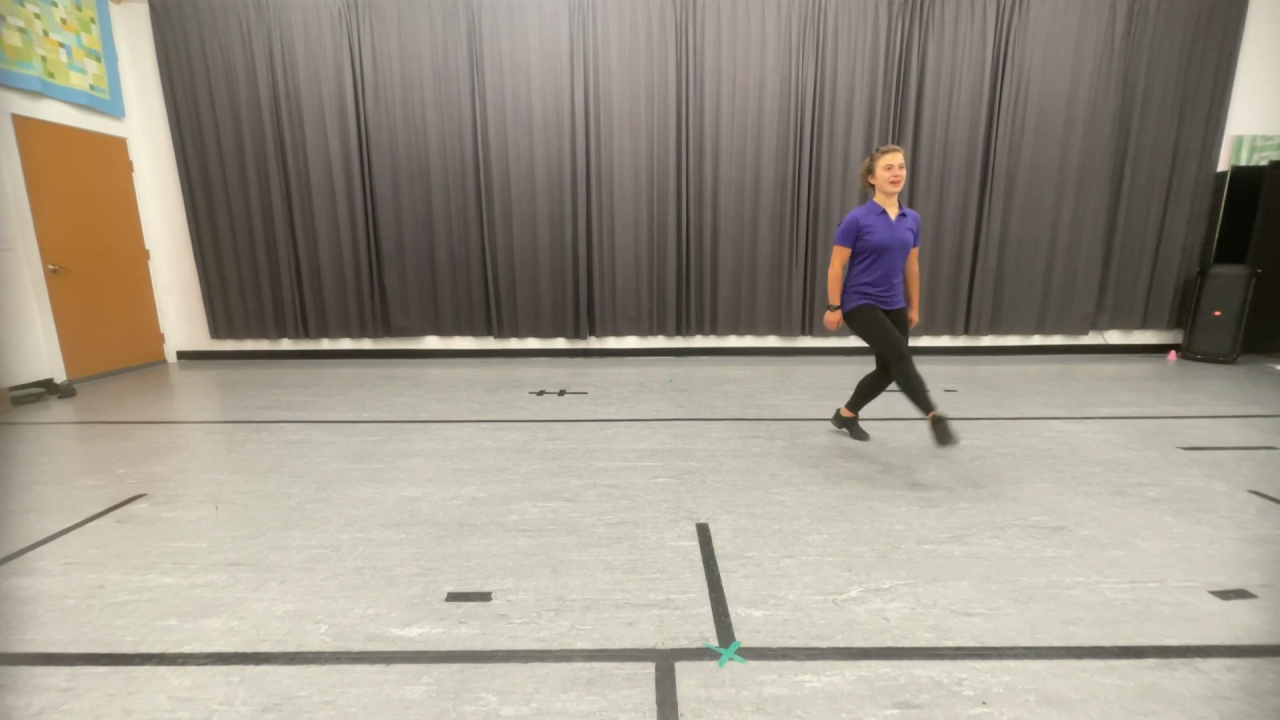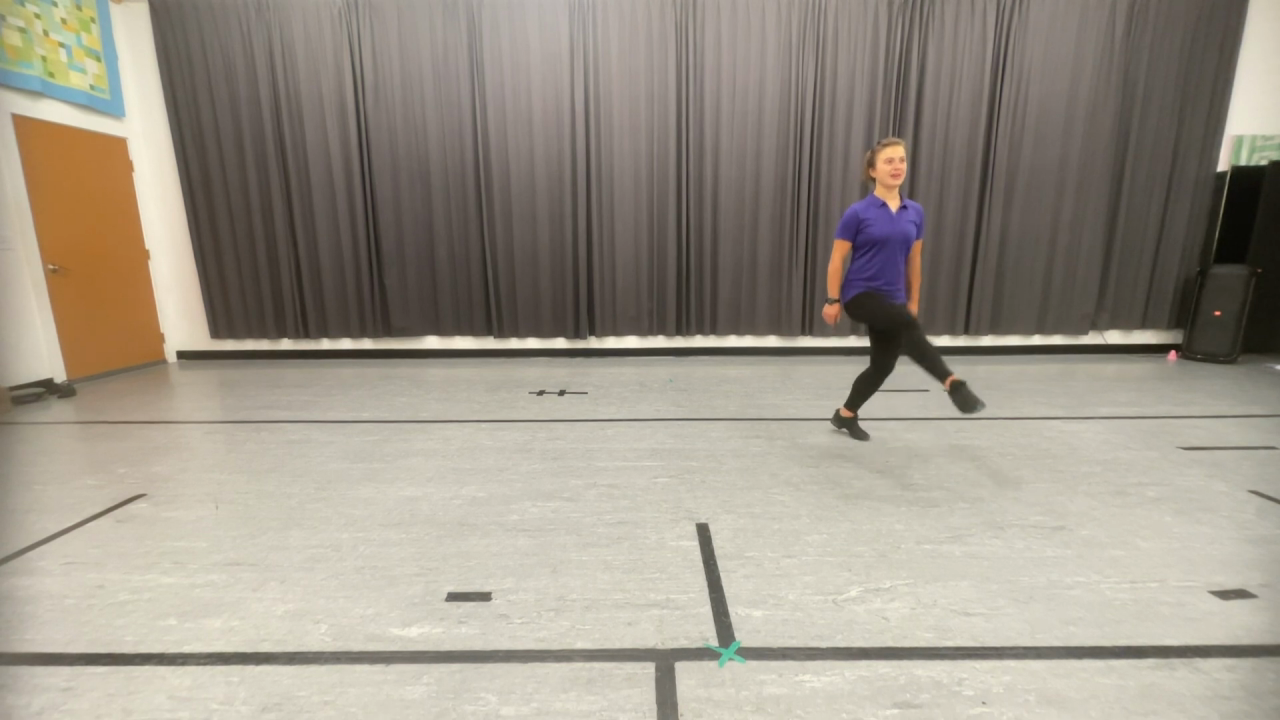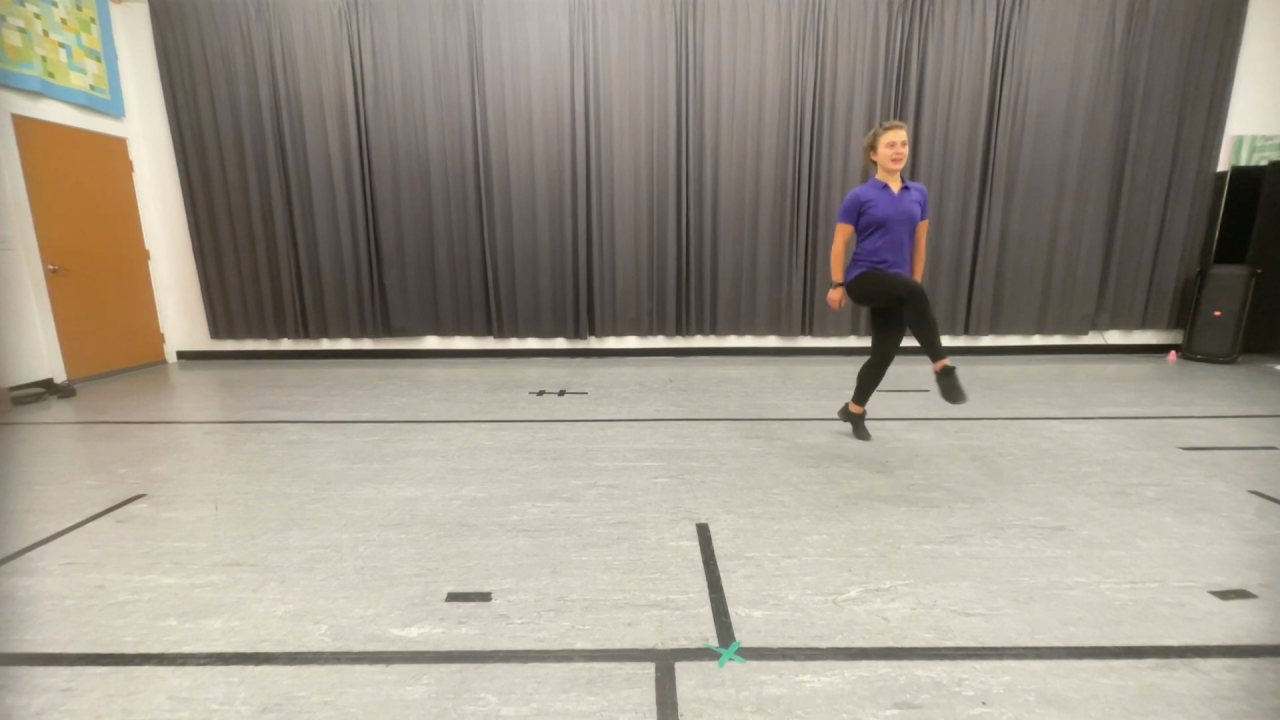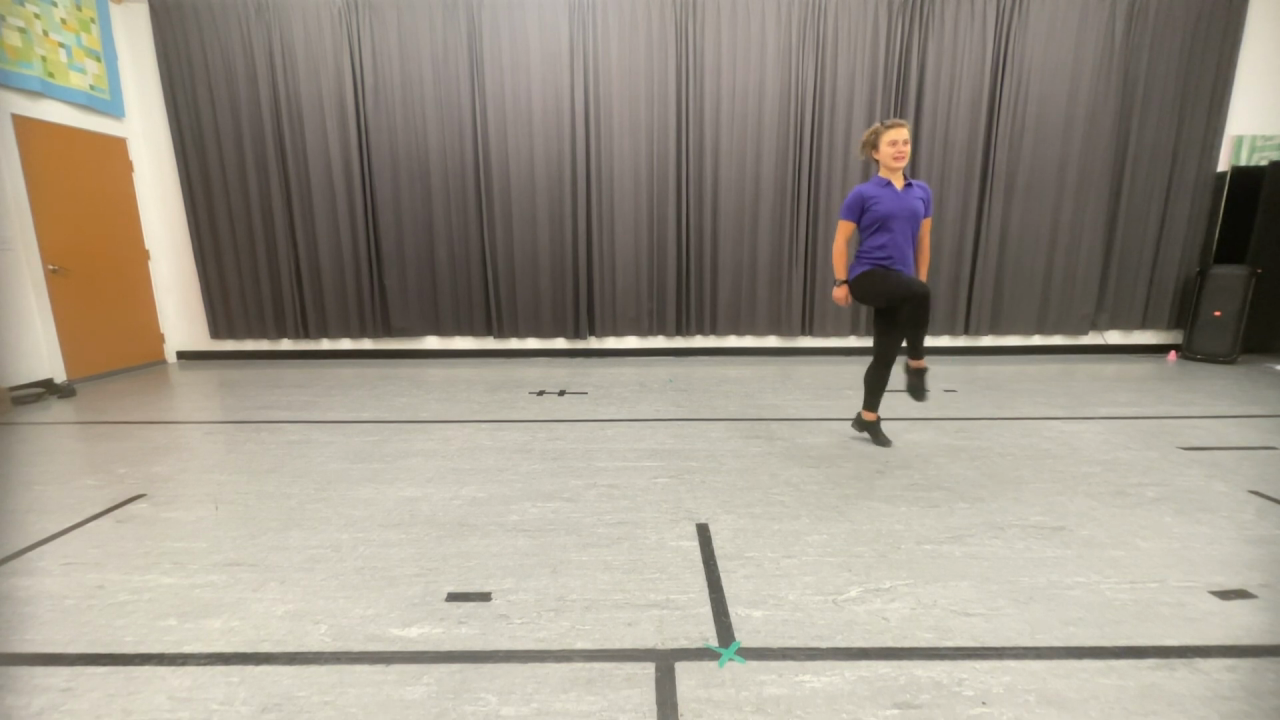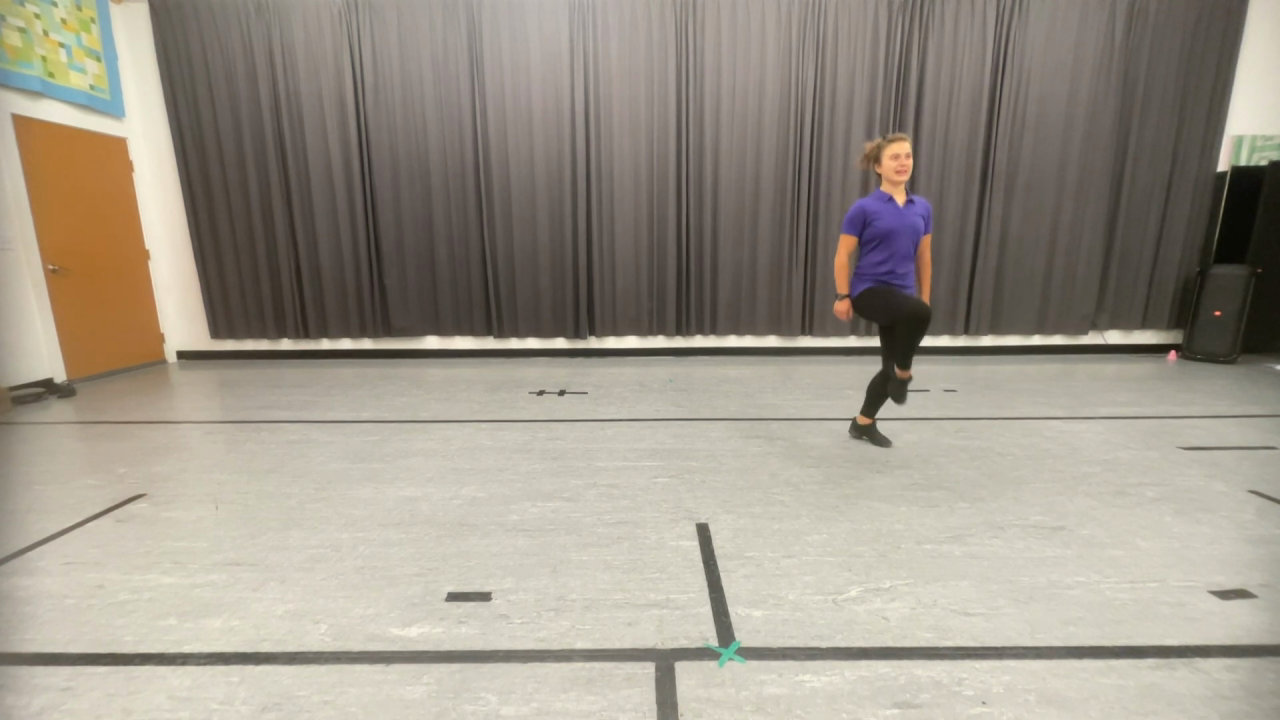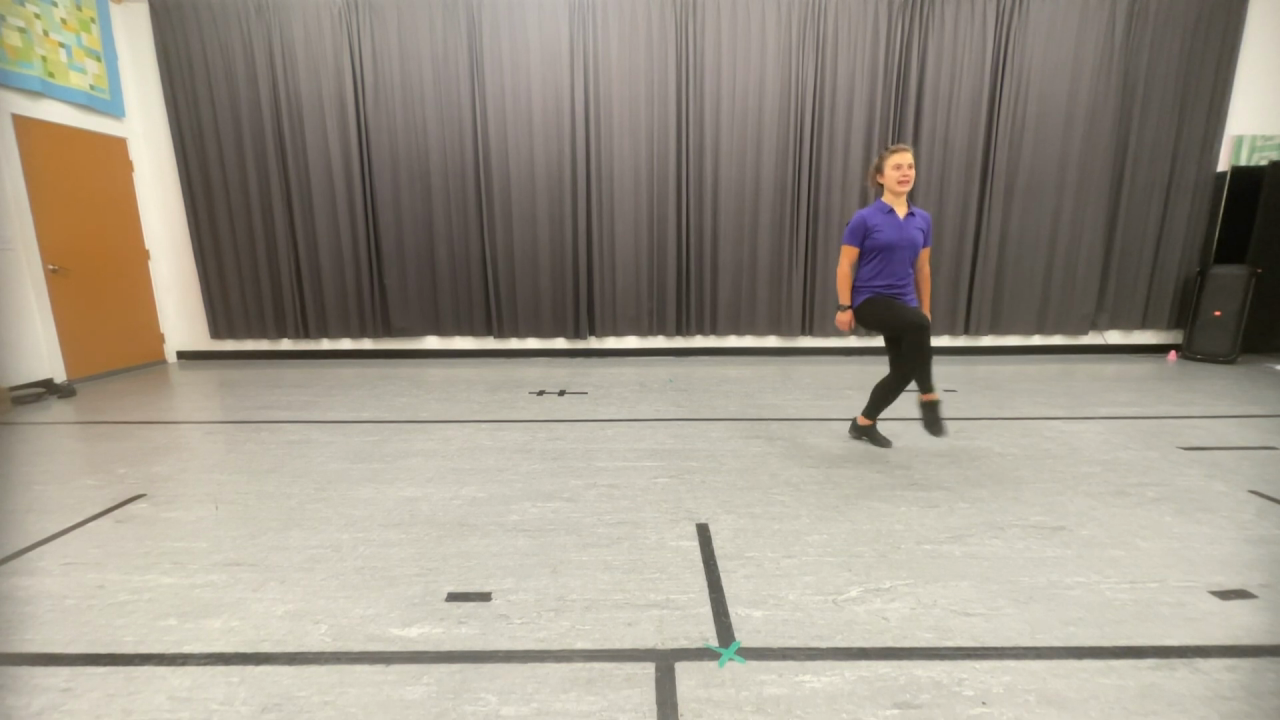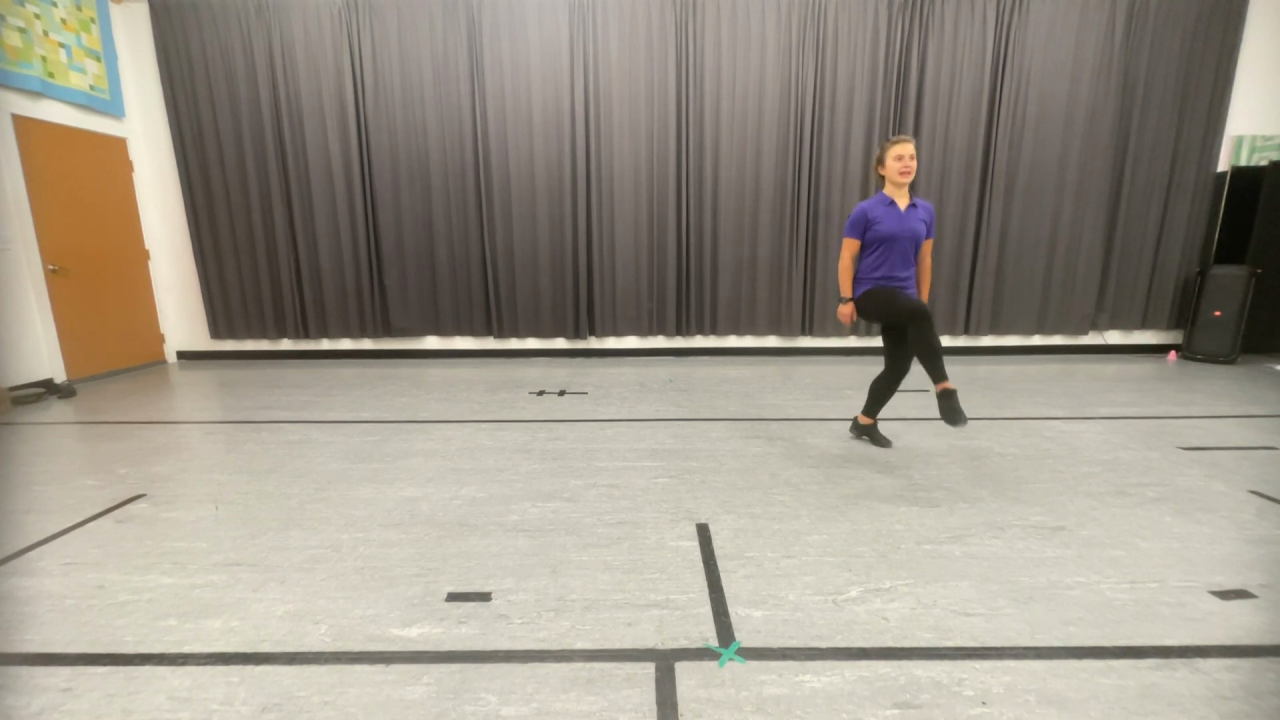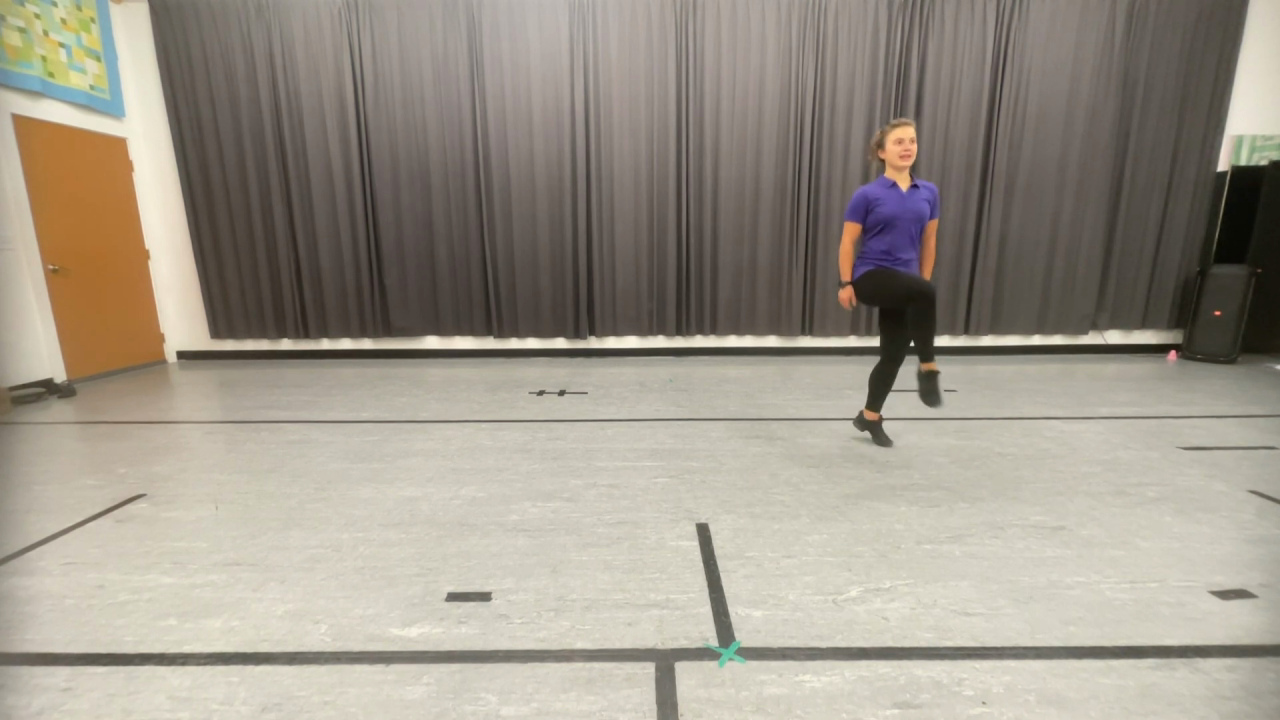
dt=0.1s
person 1, frame 1
left shoulder: (912, 220)
right shoulder: (856, 220)
left elbow: (911, 266)
right elbow: (837, 266)
left wrist: (913, 306)
right wrist: (834, 308)
left hip: (893, 307)
right hip: (860, 304)
left knee: (887, 370)
right knee: (898, 356)
left ankle: (847, 414)
right ankle: (935, 418)
person 1, frame 2
left shoulder: (914, 213)
right shoulder: (858, 213)
left elbow: (913, 260)
right elbow: (837, 260)
left wrist: (912, 300)
right wrist: (832, 300)
left hip: (893, 299)
right hip: (860, 295)
left knee: (882, 365)
right knee: (907, 327)
left ankle: (846, 414)
right ankle: (953, 385)
person 1, frame 3
left shoulder: (918, 194)
right shoulder: (860, 197)
left elbow: (919, 242)
right elbow: (840, 244)
left wrist: (916, 280)
right wrist: (837, 285)
left hip: (896, 284)
right hip: (865, 277)
left knee: (884, 353)
right knee: (915, 295)
left ankle: (853, 410)
right ankle: (943, 367)
person 1, frame 4
left shoulder: (922, 192)
right shoulder: (863, 194)
left elbow: (922, 240)
right elbow: (841, 241)
left wrist: (921, 279)
right wrist: (840, 282)
left hip: (898, 282)
right hip: (867, 277)
left knee: (887, 353)
right knee: (918, 293)
left ankle: (868, 417)
right ankle: (917, 363)
person 1, frame 5
left shoulder: (922, 208)
right shoulder: (863, 209)
left elbow: (923, 256)
right elbow: (844, 255)
left wrist: (925, 296)
right wrist: (842, 296)
left hip: (902, 292)
right hip: (868, 292)
right knee: (918, 313)
left ankle: (864, 422)
right ankle: (902, 370)
person 1, frame 6
left shoulder: (922, 220)
right shoulder: (865, 219)
left elbow: (922, 268)
right elbow: (845, 266)
left wrist: (924, 308)
right wrist: (844, 308)
left hip: (902, 303)
right hip: (869, 301)
left knee: (902, 373)
right knee: (917, 325)
left ankle: (864, 423)
right ankle: (928, 396)
person 1, frame 7
left shoulder: (925, 212)
right shoulder: (866, 211)
left elbow: (924, 259)
right elbow: (847, 259)
left wrist: (923, 299)
right wrist: (846, 300)
left hip: (901, 297)
right hip: (871, 294)
left knee: (898, 366)
right knee: (921, 316)
left ankle: (864, 422)
right ankle: (945, 389)
person 1, frame 8
left shoulder: (929, 193)
right shoulder: (868, 195)
left elbow: (928, 241)
right elbow: (848, 243)
left wrist: (924, 279)
right wrist: (846, 284)
left hip: (902, 282)
right hip: (870, 276)
left knee: (893, 354)
right knee: (922, 293)
left ankle: (870, 416)
right ankle: (928, 370)
